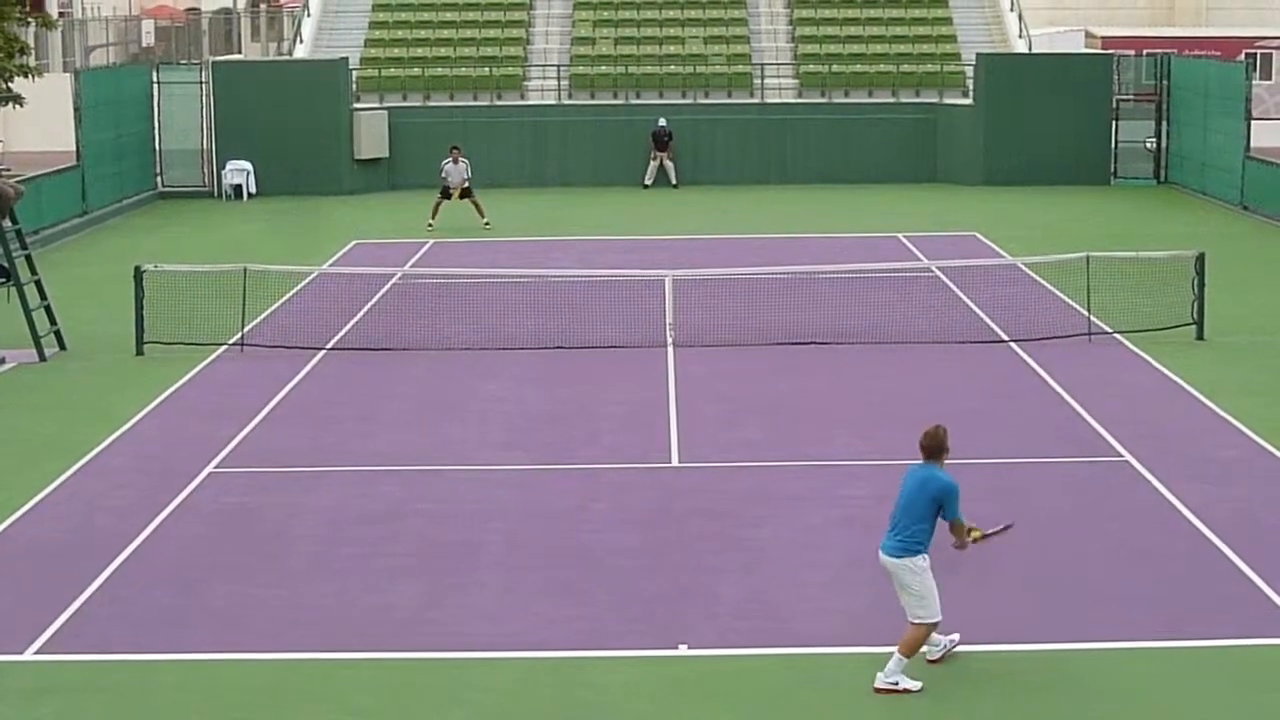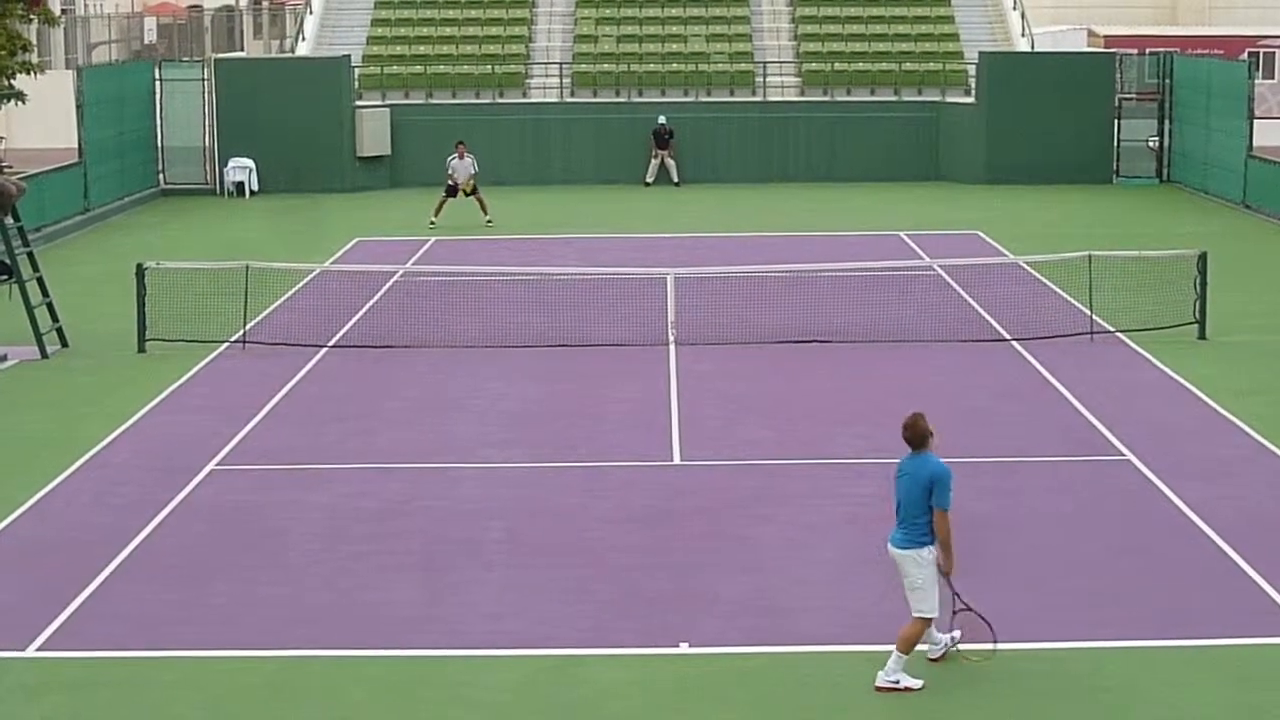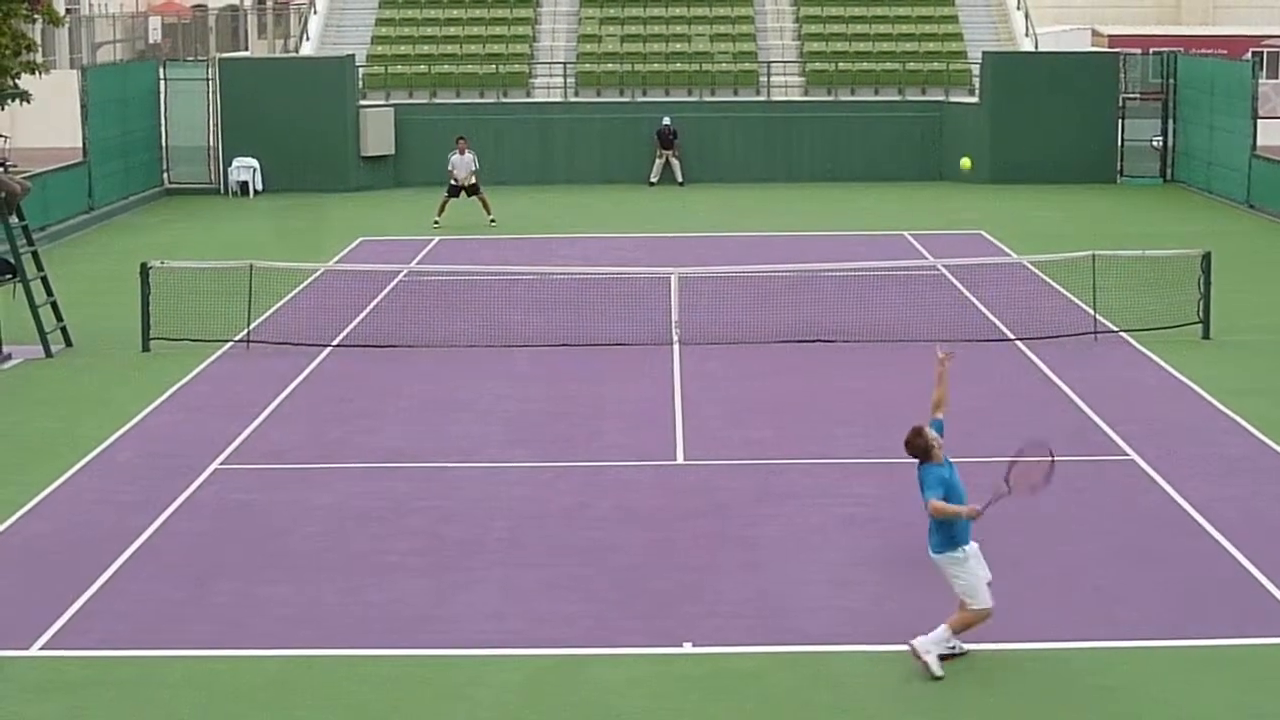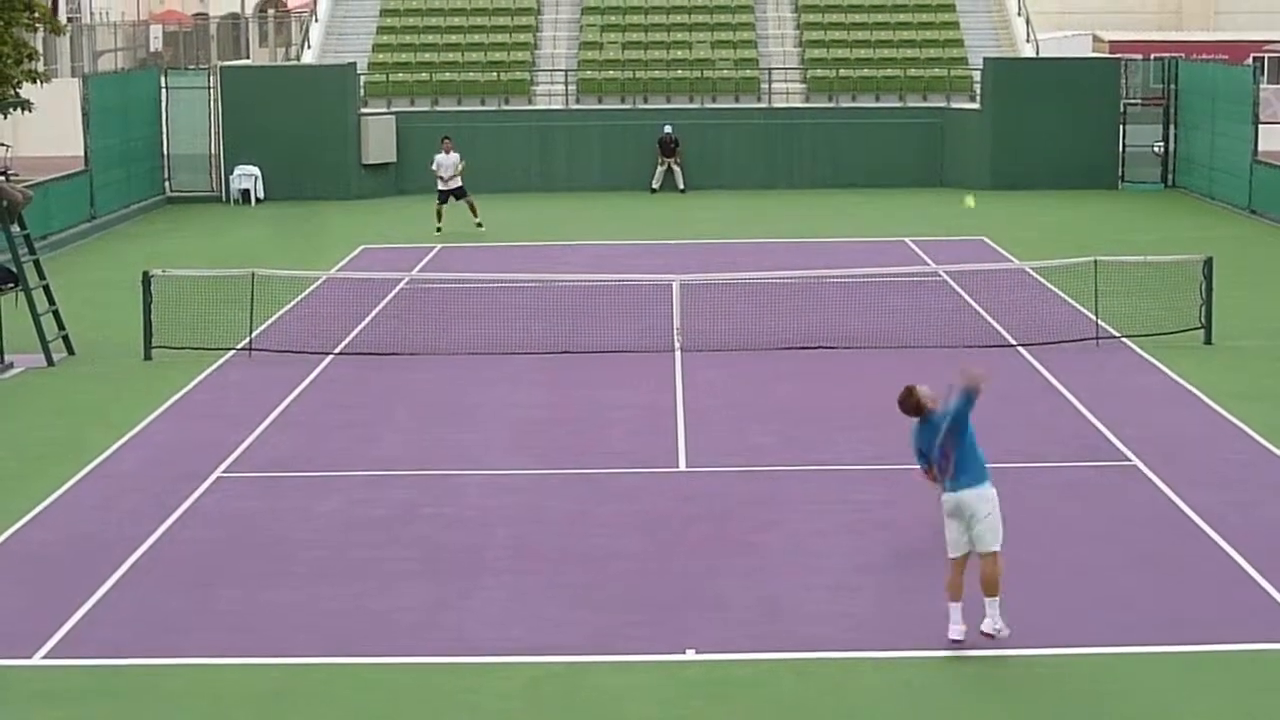
dt=0.5s
person 1, frame 1
left shoulder: (913, 473)
right shoulder: (946, 483)
right elbow: (954, 525)
left wrist: (961, 525)
right wrist: (962, 540)
left hip: (890, 550)
right hip: (908, 557)
left knee: (921, 611)
right knee: (926, 620)
left ankle: (936, 646)
right ankle: (889, 676)
person 1, frame 2
left shoulder: (905, 465)
right shoulder: (939, 470)
right elbow: (941, 520)
right wrist: (948, 558)
left hip: (900, 543)
right hip: (916, 550)
left knee: (926, 602)
right knee: (921, 615)
left ankle: (937, 643)
right ankle: (889, 675)
person 1, frame 3
left shoulder: (932, 456)
right shoulder: (933, 475)
left elbow: (938, 407)
right elbow: (934, 507)
left wrist: (941, 369)
right wrist: (963, 511)
left hip: (961, 545)
right hip: (951, 551)
left knee: (980, 586)
right knee: (979, 610)
left ankle: (946, 643)
right ankle: (928, 643)
person 1, frame 4
left shoulder: (919, 437)
right shoulder: (950, 416)
right elbow: (972, 387)
left hip: (949, 497)
right hip: (978, 492)
left knee: (957, 561)
right knee: (989, 555)
left ankle: (956, 625)
right ankle: (993, 621)
